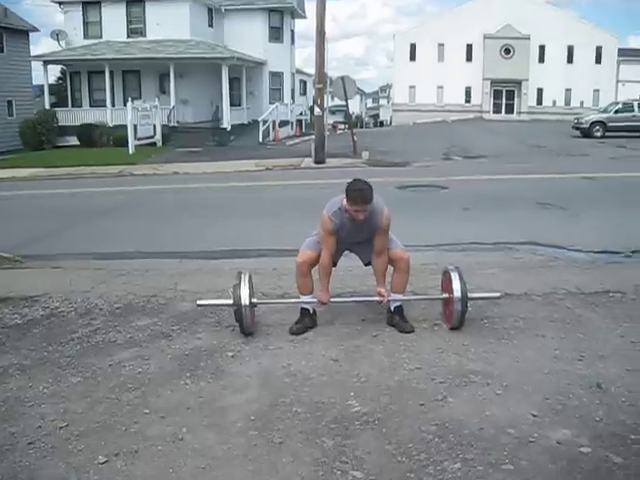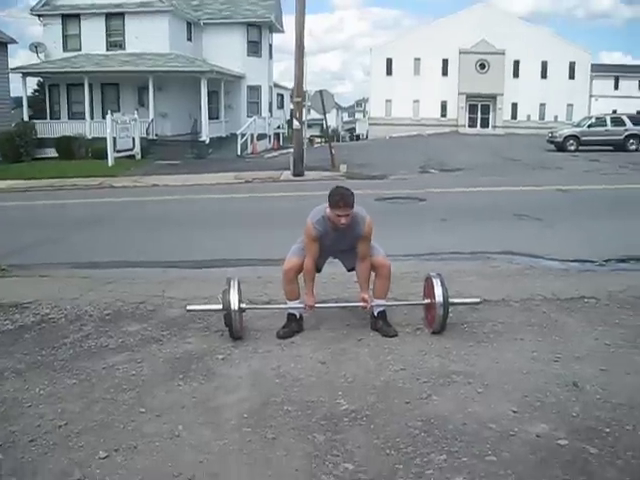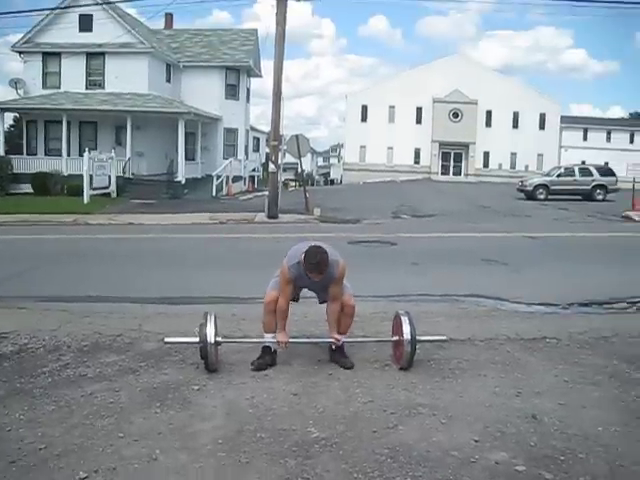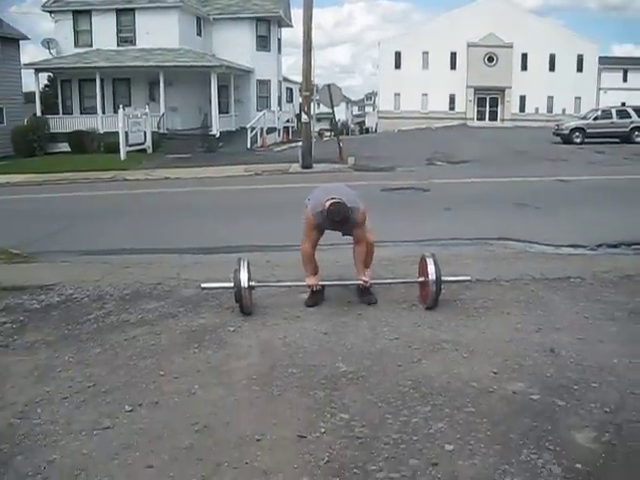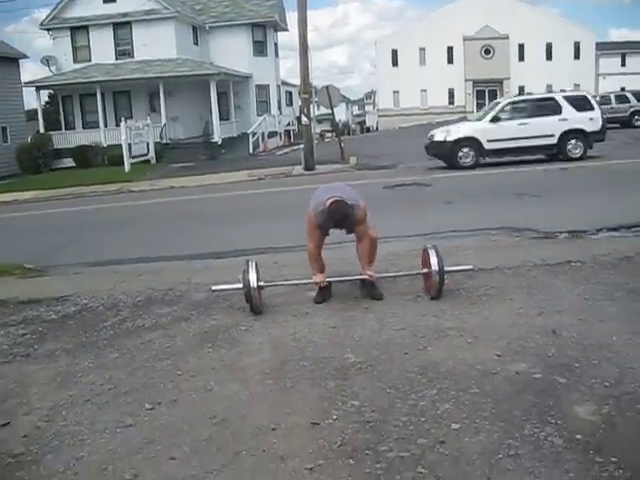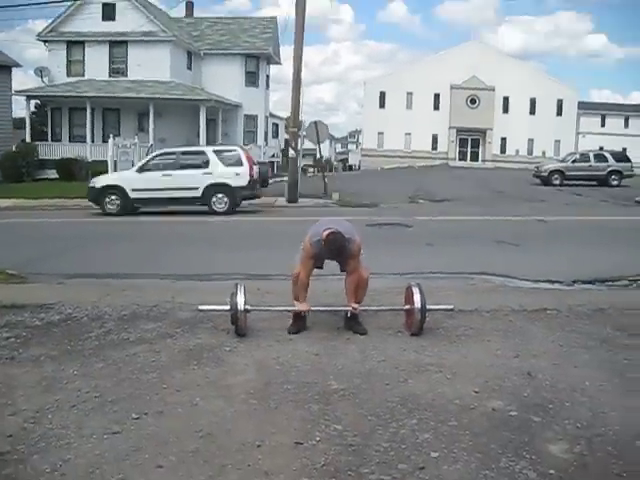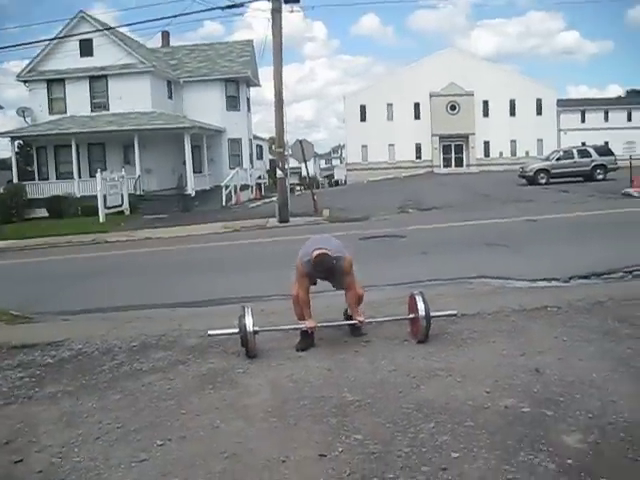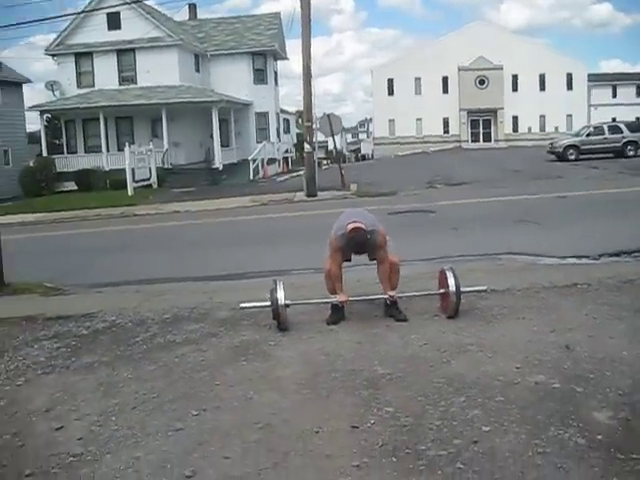
dt=0.5s
person 1, frame 1
left shoulder: (382, 214)
right shoulder: (330, 215)
left elbow: (379, 254)
right elbow: (327, 255)
left wrist: (381, 285)
right wrist: (323, 290)
left hip: (368, 239)
right hip: (331, 237)
left knee: (402, 259)
right knee: (303, 261)
left ankle: (395, 311)
right ankle: (307, 313)
person 1, frame 2
left shoulder: (364, 223)
right shoulder: (314, 223)
left elbow: (363, 260)
right elbow: (310, 261)
left wrist: (364, 291)
right wrist: (309, 294)
left hip: (351, 246)
right hip: (316, 244)
left knee: (383, 266)
right knee: (289, 269)
left ankle: (379, 316)
right ankle: (294, 317)
person 1, frame 3
left shoulder: (338, 266)
right shoulder: (289, 266)
left elbow: (334, 301)
right elbow: (283, 301)
left wrist: (333, 331)
right wrist: (281, 331)
right hip: (294, 277)
left knee: (349, 305)
right knee: (270, 301)
left ankle: (336, 349)
right ankle: (269, 351)
person 1, frame 4
left shoulder: (358, 211)
right shoulder: (312, 213)
left elbow: (359, 243)
right elbow: (308, 245)
left wrist: (361, 274)
right wrist: (310, 276)
left hip: (348, 213)
right hip: (318, 210)
left knee: (368, 241)
right knee: (306, 245)
left ankle: (363, 286)
right ankle: (317, 288)
person 1, frame 5
left shoulder: (359, 208)
right shoulder: (314, 213)
left elbow: (362, 239)
right elbow: (312, 245)
left wrist: (367, 269)
right wrist: (317, 274)
left hip: (350, 211)
right hip: (323, 211)
left knee: (372, 237)
right knee: (316, 245)
left ankle: (366, 281)
right ankle: (324, 286)
person 1, frame 6
left shoulder: (354, 243)
right shoulder: (311, 242)
left elbow: (352, 274)
right elbow: (304, 275)
left wrist: (351, 302)
right wrist: (302, 302)
left hip: (346, 250)
right hip: (318, 247)
left knee: (363, 276)
right knee: (297, 274)
left ankle: (352, 316)
right ankle: (299, 315)
person 1, frame 7
left shoulder: (345, 260)
right shoulder: (302, 262)
left elbow: (350, 289)
right elbow: (303, 292)
left wrist: (356, 314)
right wrist: (308, 319)
left hip: (336, 263)
right hip: (310, 261)
left knee: (358, 293)
right knee: (296, 294)
left ankle: (349, 314)
person 1, frame 8
left shoulder: (379, 234)
right shoulder: (336, 237)
left elbow: (383, 263)
right elbow: (335, 267)
left wrist: (388, 290)
right wrist: (340, 293)
left hip: (371, 235)
right hip: (344, 239)
left knee: (393, 262)
right knee: (329, 269)
